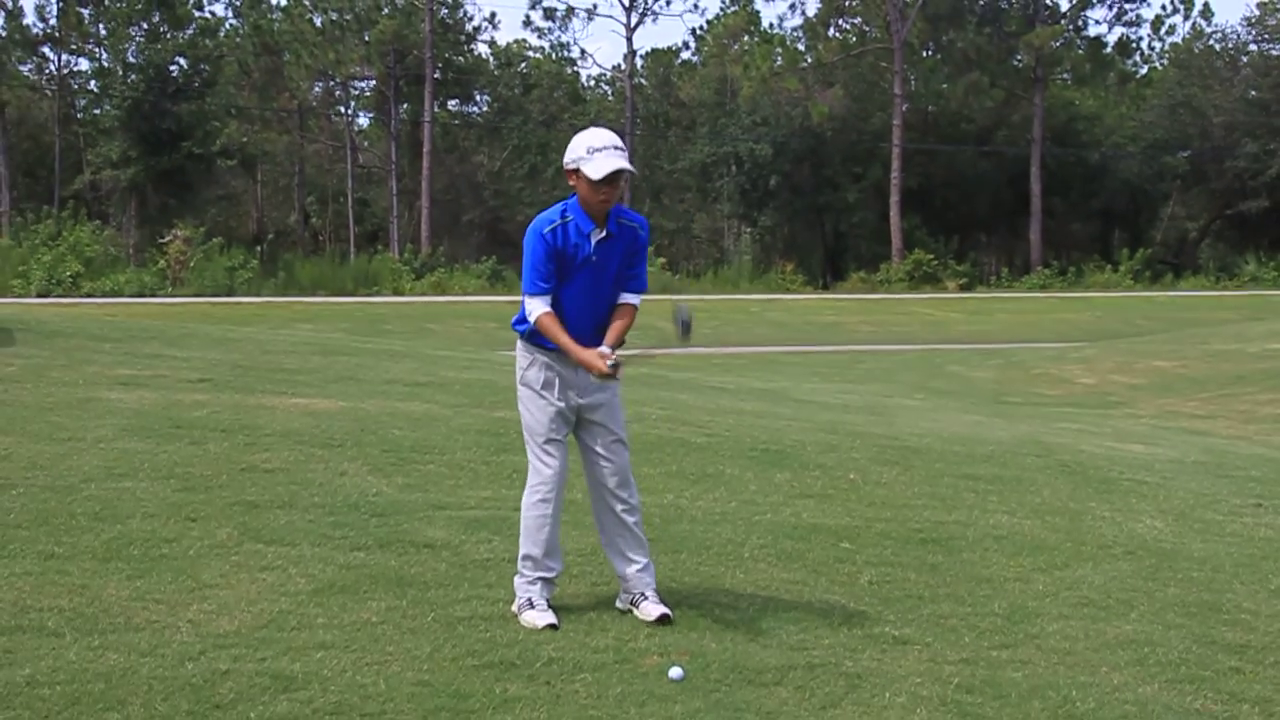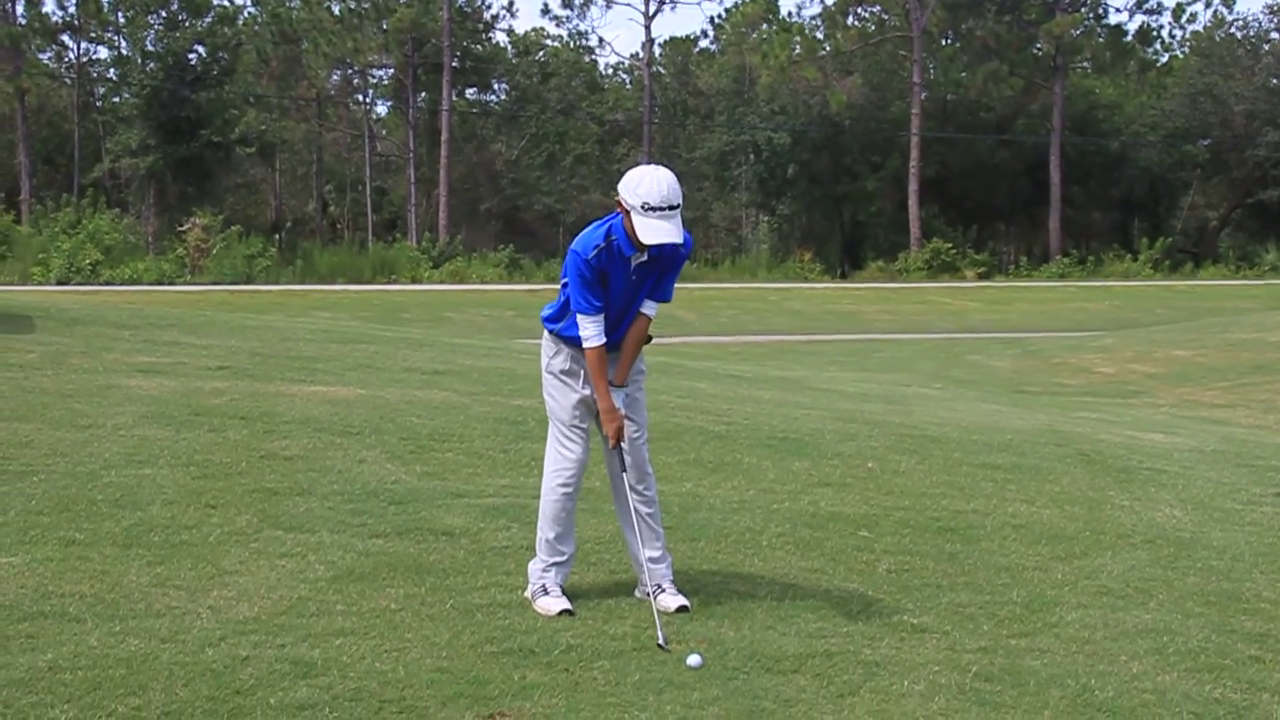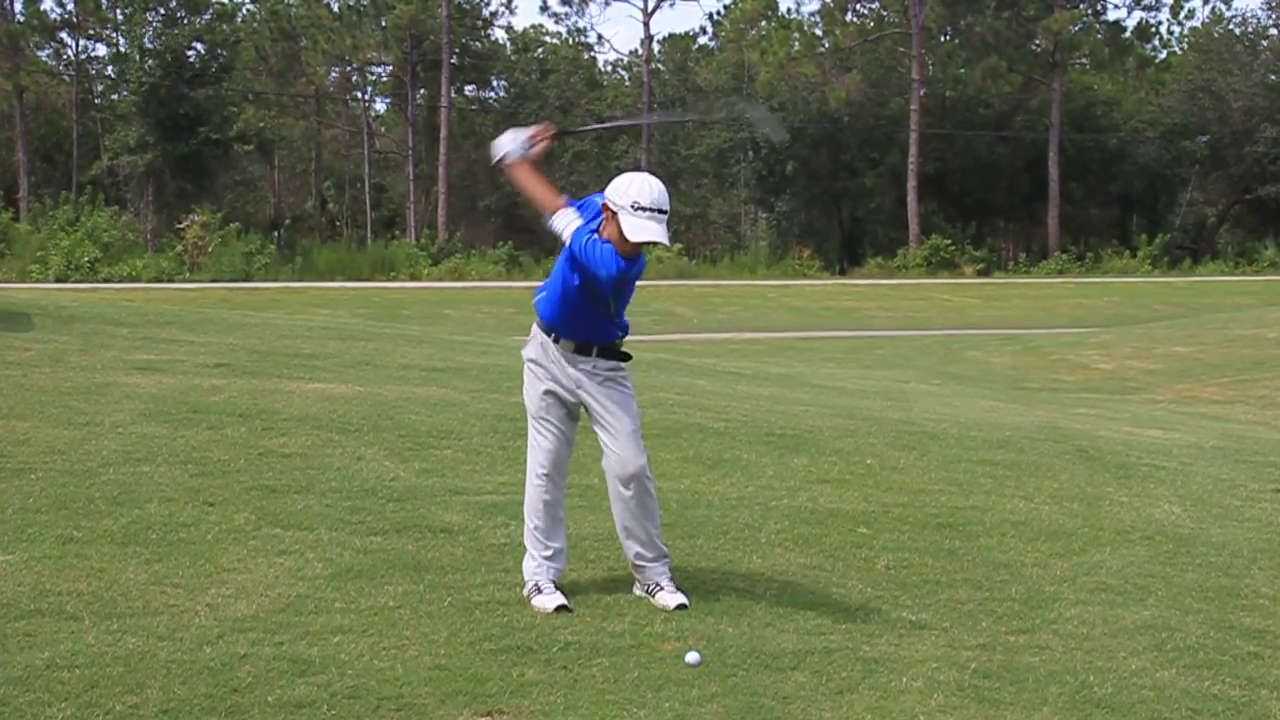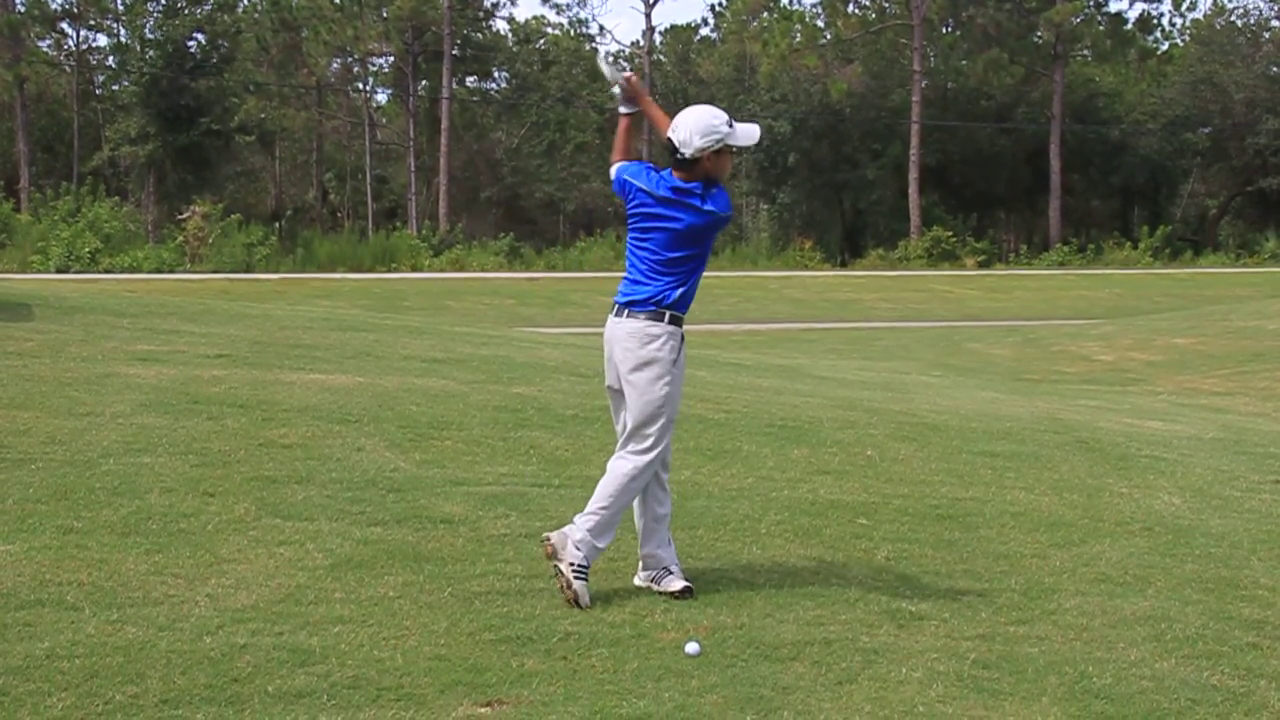
dt=1s
person 1, frame 1
left shoulder: (635, 230)
right shoulder: (545, 230)
left elbow: (629, 299)
right elbow: (537, 308)
left wrist: (606, 348)
right wrist: (581, 354)
left hip: (597, 366)
right hip: (545, 363)
left knee: (615, 473)
right knee: (547, 476)
left ankle: (636, 585)
right ankle: (531, 590)
person 1, frame 2
left shoulder: (675, 246)
right shoulder: (588, 250)
left elbow: (644, 315)
right elbow: (590, 334)
left wrist: (618, 387)
right wrist: (605, 405)
left hip: (624, 357)
right hip: (570, 355)
left knee: (636, 464)
right knee: (568, 462)
left ankle: (656, 576)
right ankle: (546, 577)
person 1, frame 3
left shoulder: (614, 267)
right shoulder: (598, 207)
left elbow: (558, 211)
right elbow: (562, 209)
left wrist: (518, 158)
right wrist: (523, 159)
left hip: (598, 366)
right hip: (547, 351)
left knee: (628, 467)
right knee: (546, 466)
left ankle: (652, 574)
right ankle: (541, 574)
person 1, frame 4
left shoulder: (641, 182)
right shoulder: (714, 209)
left elbow: (618, 165)
right elbow: (685, 153)
left wrist: (628, 111)
right wrist: (647, 102)
left hip: (624, 325)
right hip: (653, 335)
left knee: (648, 452)
right knee: (642, 452)
left ankle: (656, 564)
right ankle: (577, 543)
